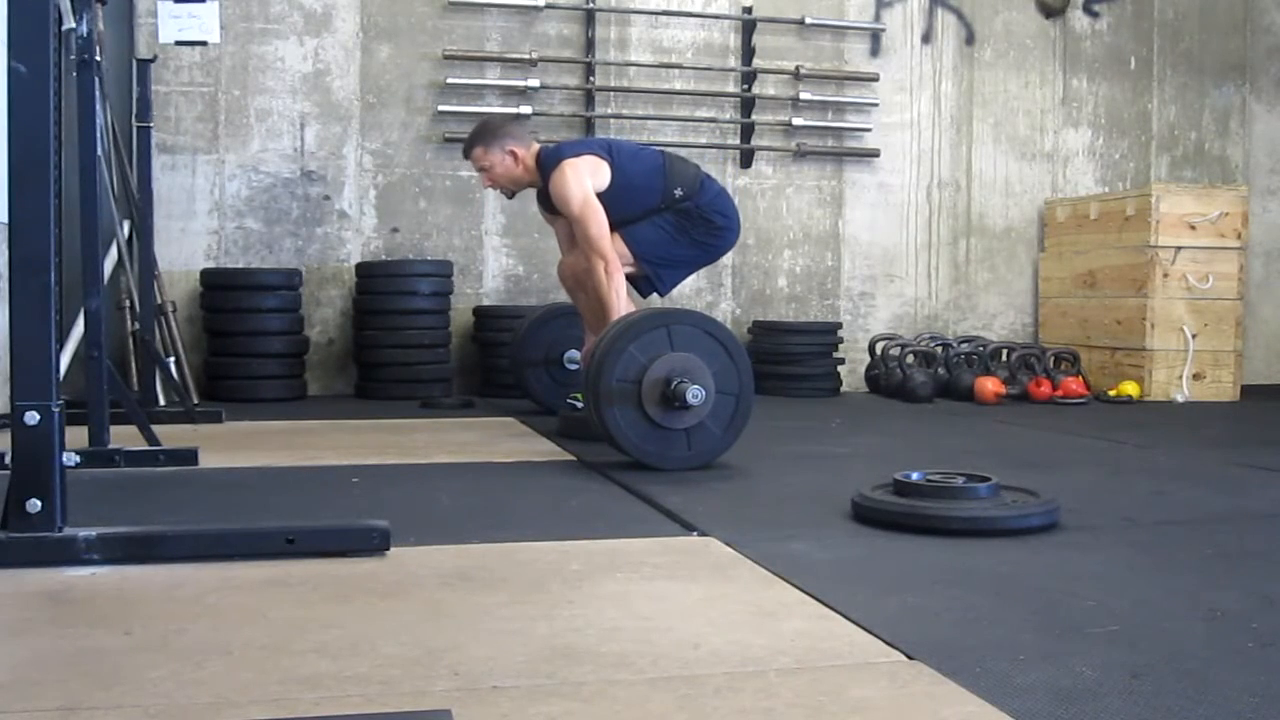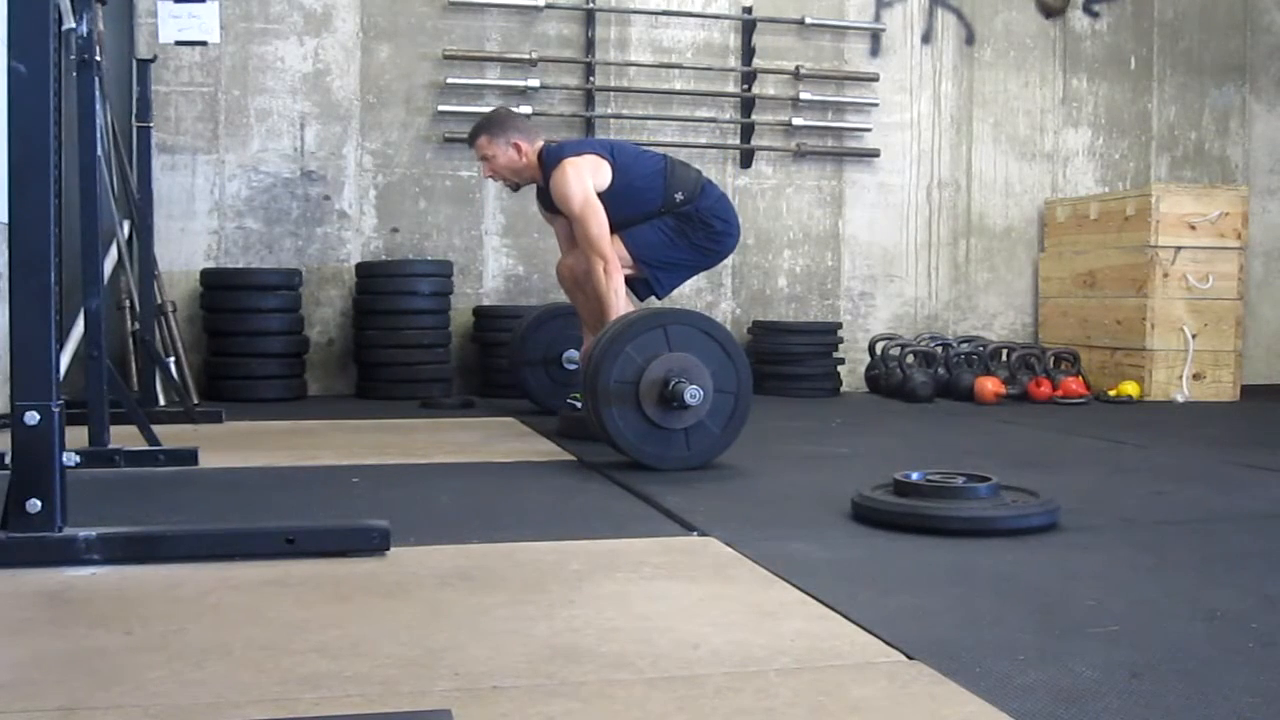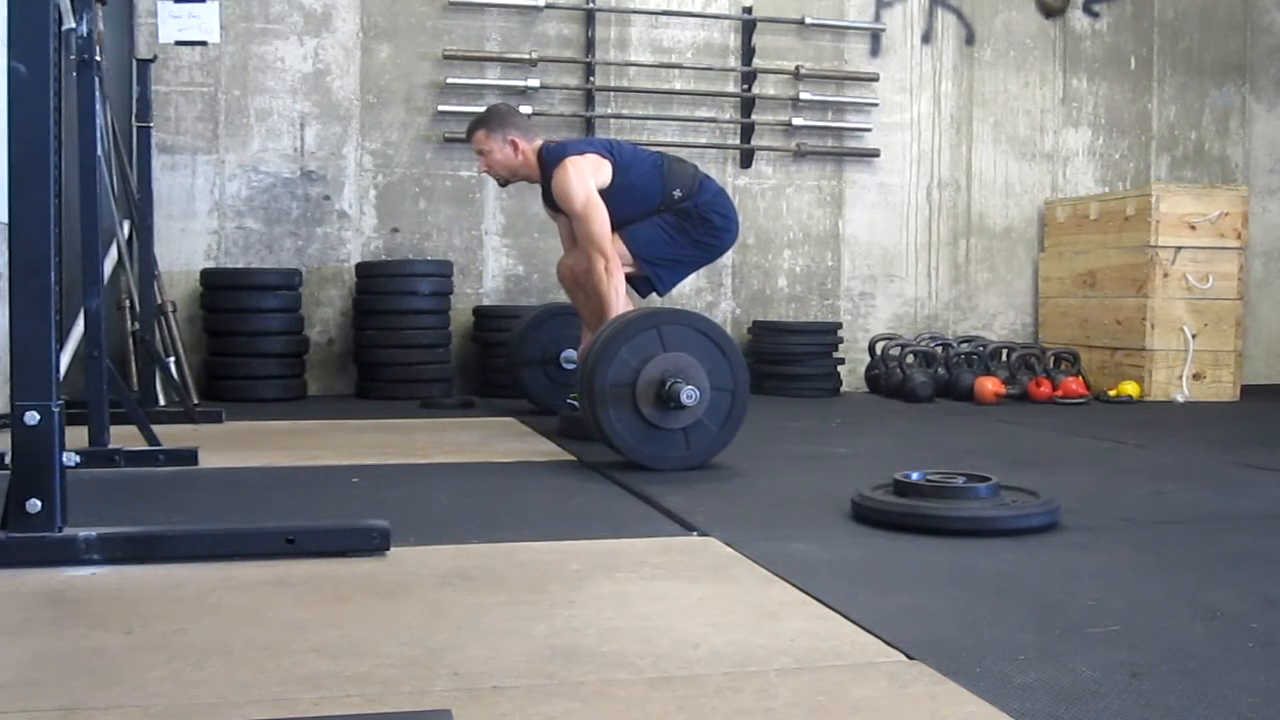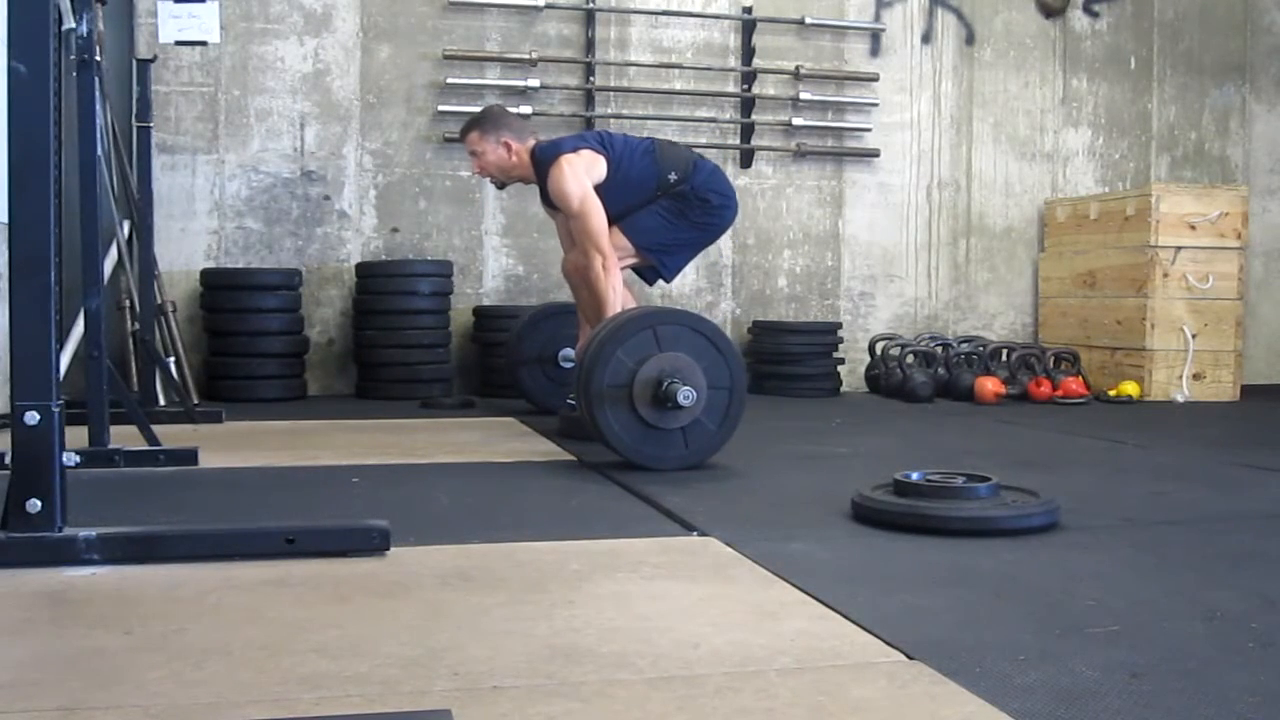
dt=0.5s
person 1, frame 1
left shoulder: (566, 175)
right shoulder: (550, 189)
left elbow: (607, 264)
right elbow: (581, 267)
right wrist: (593, 341)
left hip: (706, 215)
right hip: (691, 212)
left knee: (595, 269)
right knee: (574, 271)
person 1, frame 2
left shoulder: (567, 173)
right shoulder: (549, 189)
left elbow: (604, 263)
right elbow: (578, 263)
right wrist: (592, 340)
left hip: (706, 220)
right hip: (692, 218)
left knee: (593, 267)
right knee: (573, 271)
person 1, frame 3
left shoulder: (568, 172)
right shoulder: (554, 180)
left elbow: (606, 262)
right elbow: (583, 262)
right wrist: (590, 340)
left hip: (705, 216)
right hip: (690, 215)
left knee: (590, 269)
right knee: (575, 270)
person 1, frame 4
left shoulder: (564, 170)
right shoulder: (550, 180)
left elbow: (602, 260)
right elbow: (579, 258)
right wrist: (586, 338)
left hip: (703, 195)
right hip: (682, 195)
left knee: (592, 263)
right knee: (579, 266)
